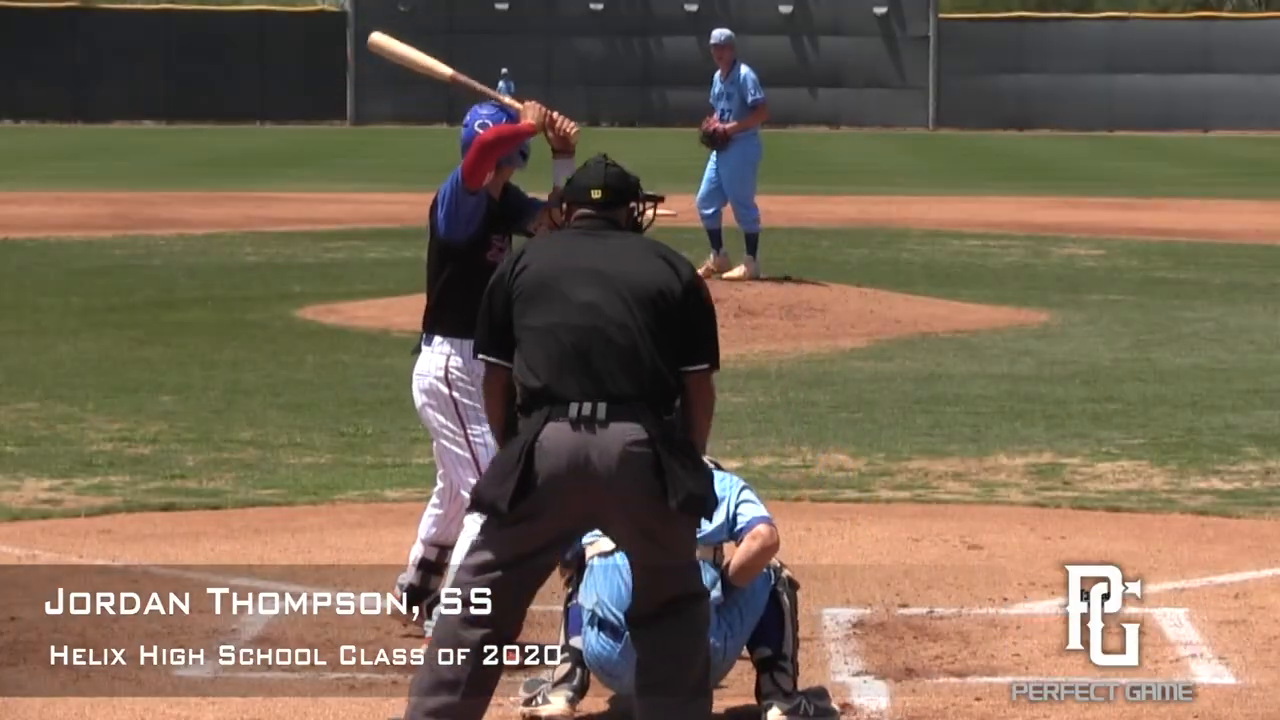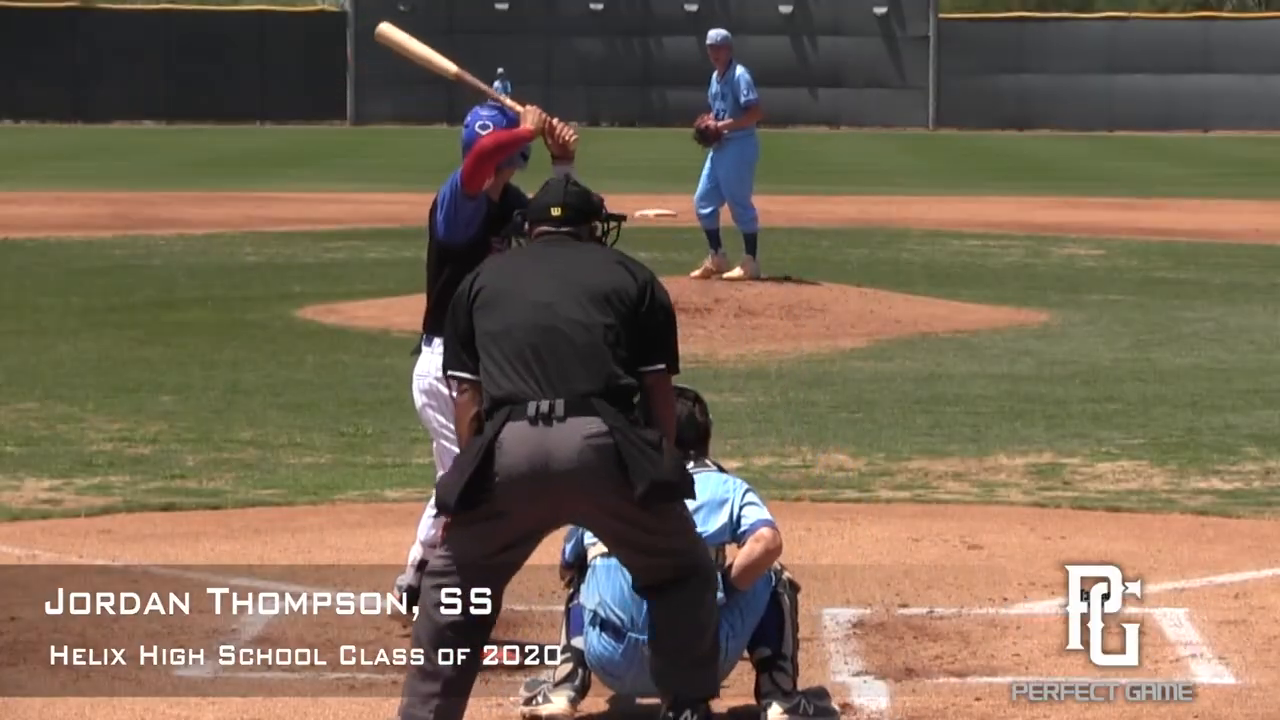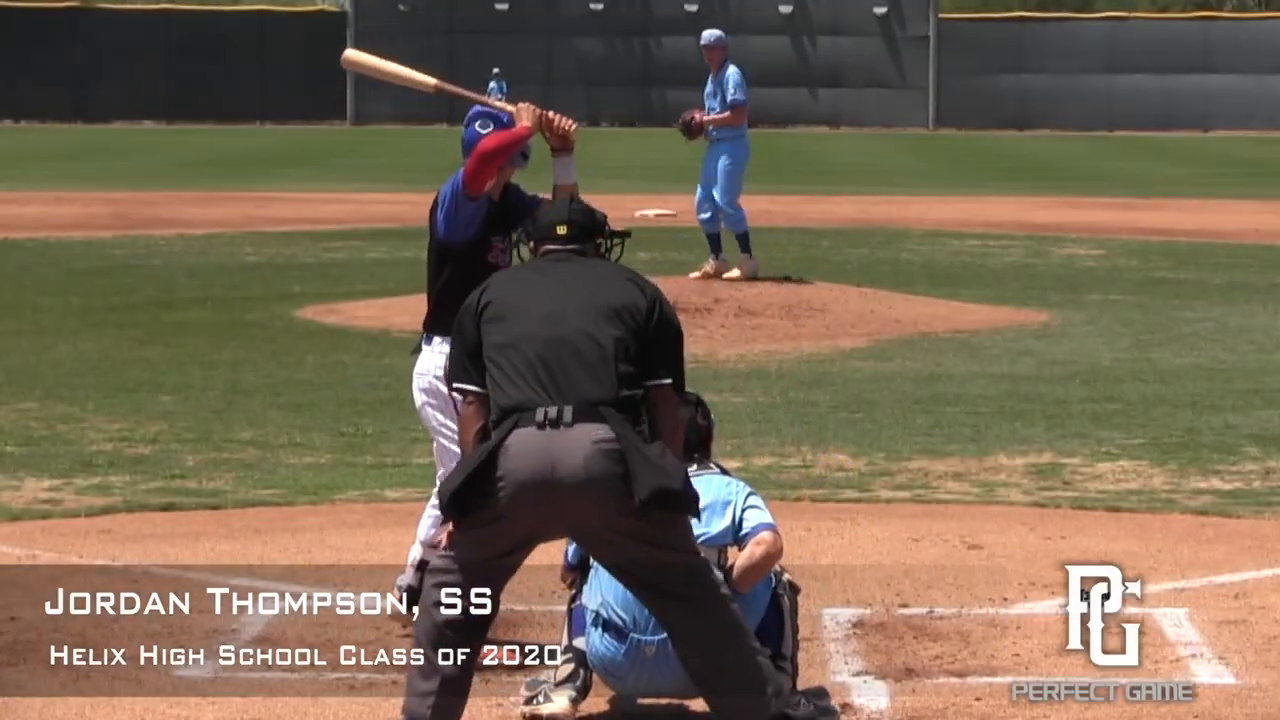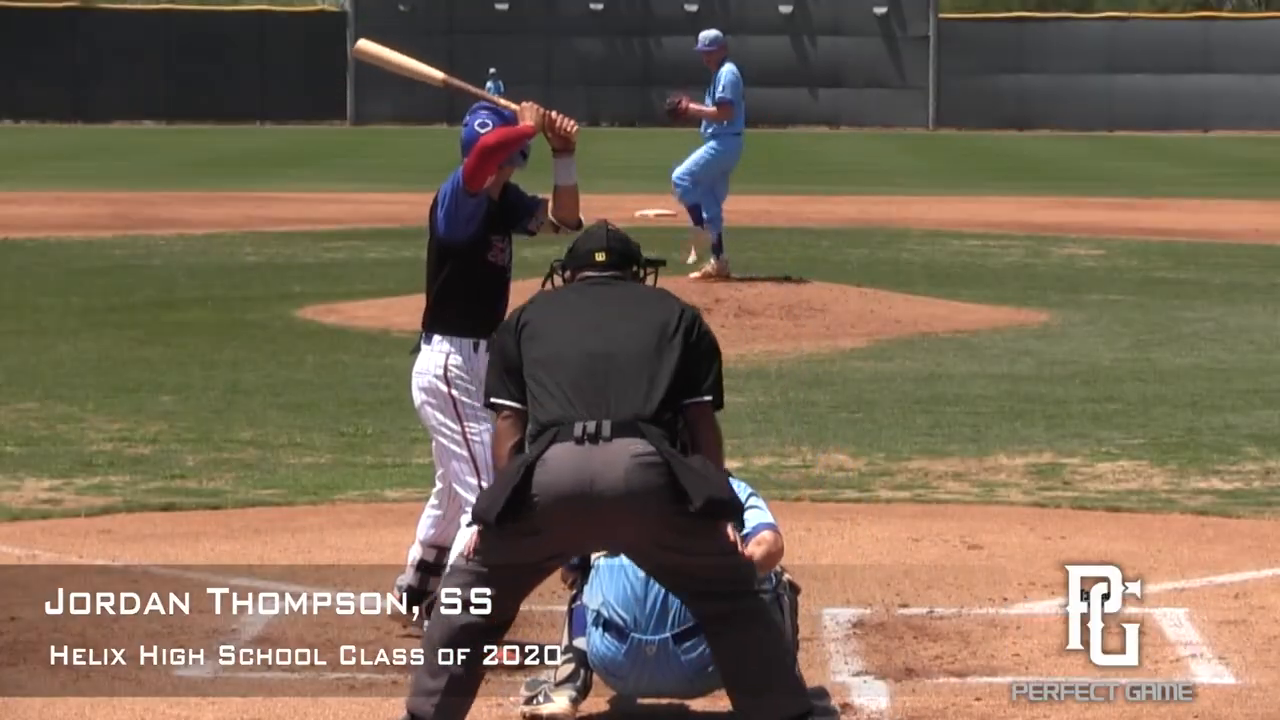
dt=0.2s
person 1, frame 1
left shoulder: (523, 261)
right shoulder: (673, 268)
left elbow: (496, 381)
right elbow: (699, 386)
left wrist: (512, 460)
right wrist: (687, 467)
left hip: (549, 444)
right hip: (640, 446)
left knee: (484, 587)
right knee: (674, 597)
person 1, frame 2
left shoulder: (483, 276)
right shoulder: (632, 276)
left elbow: (466, 393)
right elbow: (659, 390)
left wrist: (469, 481)
right wrist: (659, 473)
left hip: (510, 449)
right hip: (604, 448)
left knee: (455, 587)
right knee: (681, 574)
person 1, frame 3
left shoulder: (489, 293)
right shoulder: (638, 290)
left elbow: (473, 407)
right elbow: (666, 405)
left wrist: (474, 495)
right wrist: (672, 487)
left hip: (517, 456)
right hip: (607, 457)
left knee: (451, 588)
right knee: (688, 594)
person 1, frame 4
left shoulder: (527, 316)
right shoulder: (677, 312)
left elbow: (509, 424)
right elbow: (702, 421)
left wrist: (501, 508)
right wrist: (716, 510)
left hip: (553, 472)
right hip: (646, 470)
left knee: (475, 592)
right knee: (729, 596)
person 2, frame 1
left shoulder: (504, 199)
right shoulder: (458, 195)
left elbow: (560, 221)
right elbow: (484, 148)
left wrist: (563, 158)
right wrist: (529, 125)
left hip: (472, 362)
right hip: (451, 367)
left knee: (458, 488)
left ankle: (416, 592)
person 2, frame 2
left shoulder: (503, 199)
right shoulder: (458, 195)
right elbow: (484, 152)
left wrist: (563, 160)
right wrist: (528, 129)
right hip: (450, 366)
left ankle: (415, 590)
person 2, frame 3
left shoulder: (505, 198)
right shoulder: (457, 196)
right elbow: (484, 155)
left wrist: (562, 154)
right wrist: (526, 127)
right hip: (449, 366)
left ankle: (415, 591)
person 2, frame 4
left shoulder: (504, 198)
right shoulder: (456, 196)
left elbow: (564, 218)
right elbow: (486, 151)
left wrist: (563, 154)
right wrist: (527, 126)
left hip: (471, 362)
right hip: (449, 366)
left knee: (457, 487)
left ankle: (416, 593)
person 3, frame 1
right shoulder: (722, 482)
left elbow: (567, 570)
right elbow: (764, 538)
right wrist: (721, 589)
left hip: (607, 664)
right knee: (771, 580)
left ankle: (564, 691)
person 3, frame 2
right shoulder: (726, 485)
left elbow: (568, 570)
right elbow: (766, 542)
right wrist: (724, 594)
left hip: (610, 666)
right knee: (772, 580)
left ankle: (564, 690)
person 3, frame 3
right shoulder: (729, 488)
left elbow: (570, 575)
right elbow: (769, 547)
left hip: (613, 664)
right knee: (770, 580)
left ankle: (565, 691)
person 3, frame 4
right shoulder: (731, 488)
left elbow: (571, 574)
right elbow: (769, 546)
left hip: (613, 665)
right hip: (697, 665)
left knee: (584, 579)
right knee: (773, 580)
left ankle: (565, 690)
person 4, frame 1
left shoulder: (745, 75)
right shoulder: (717, 77)
left elbow: (762, 113)
left wrist: (730, 128)
right wrist: (713, 125)
left hip: (743, 146)
right hip: (721, 147)
left knee: (742, 204)
right knee: (706, 201)
left ankle: (751, 263)
right ankle: (718, 257)
person 4, frame 2
left shoulder: (740, 75)
right shoulder: (715, 77)
left elbow: (755, 113)
left wrist: (722, 126)
left hip: (739, 146)
right hip: (719, 146)
left knee: (739, 203)
right knee: (704, 201)
left ankle: (750, 263)
right ankle: (717, 258)
person 4, frame 3
left shoulder: (731, 75)
right shoulder: (712, 77)
left elbow: (739, 115)
left wrist: (706, 120)
right wrist: (701, 120)
left hip: (731, 146)
right hip: (714, 146)
left knee: (726, 203)
right knee: (704, 204)
left ankle: (747, 261)
right ankle: (717, 262)
person 4, frame 4
left shoulder: (727, 73)
right shoulder: (719, 74)
left elbow: (723, 113)
left wrist: (692, 109)
right wrist: (691, 107)
left hip: (723, 143)
right hip: (719, 143)
left knee: (681, 179)
right knee: (708, 202)
left ankle: (702, 231)
right ankle: (718, 262)
